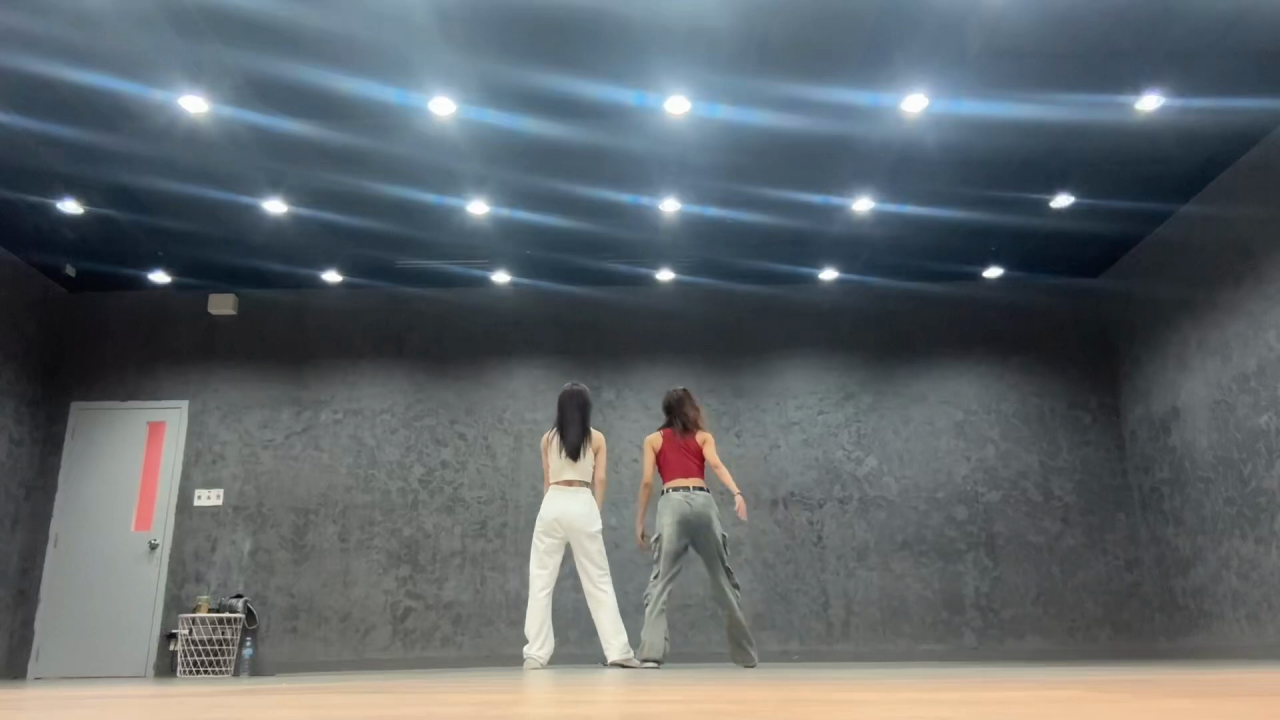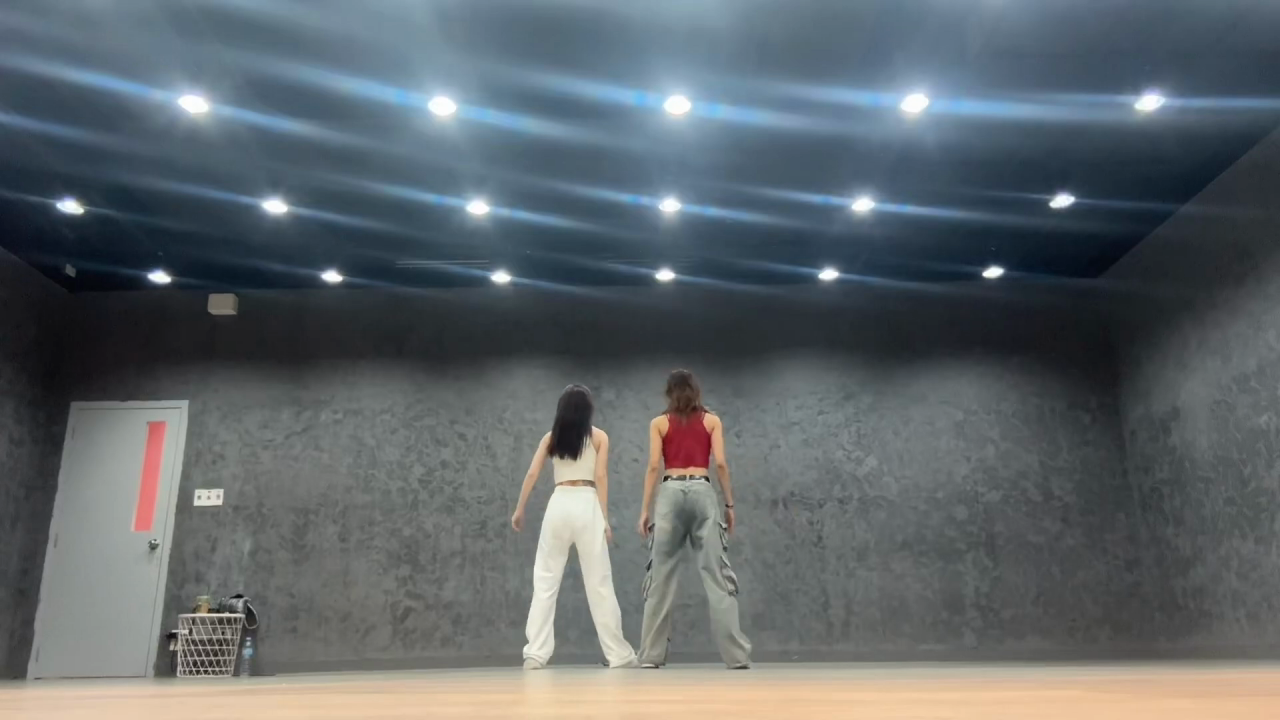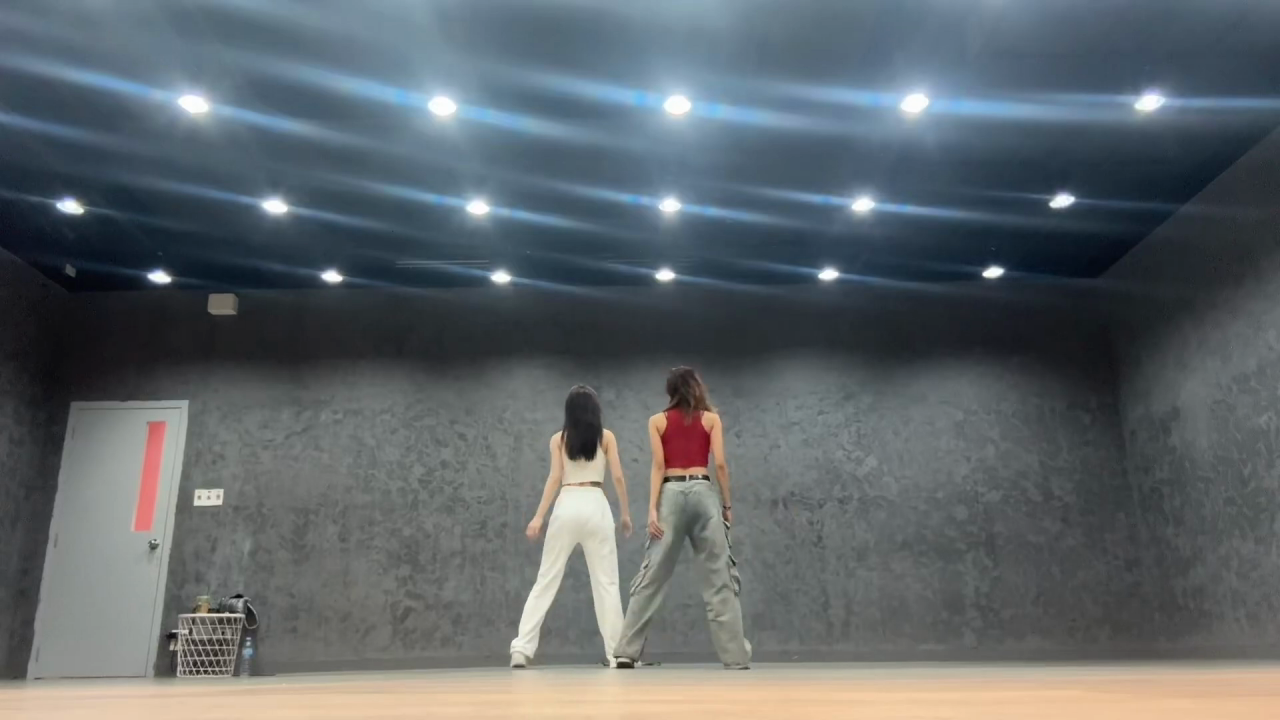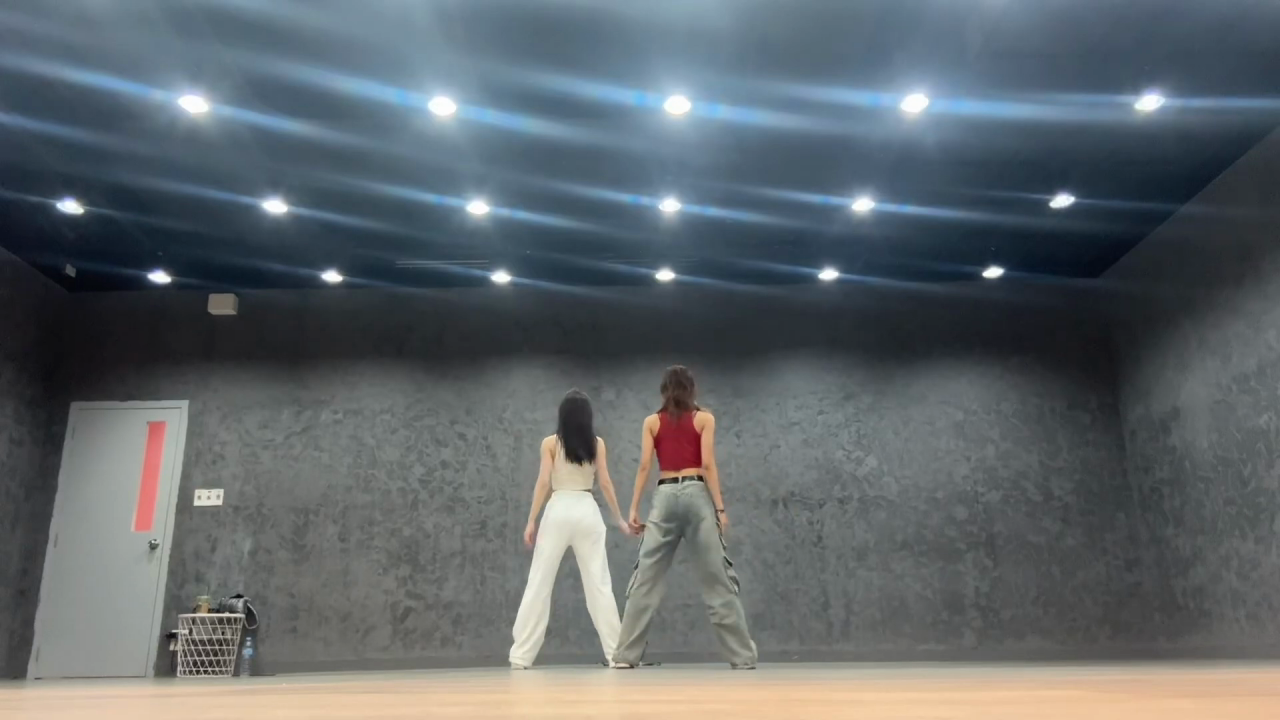
dt=0.3s
person 1, frame 1
left shoulder: (654, 440)
right shoulder: (703, 436)
left elbow: (647, 481)
right elbow: (717, 465)
left wrist: (640, 523)
right wrist: (737, 494)
left hip: (672, 504)
right hip: (703, 503)
left knee: (662, 581)
right knee: (723, 580)
left ankle: (651, 654)
right ankle: (744, 654)
person 1, frame 2
left shoulder: (659, 423)
right shoulder: (712, 420)
left elbow: (654, 466)
right elbow: (720, 462)
left wrist: (645, 509)
right wrist: (729, 504)
left hip: (671, 493)
right hip: (703, 493)
left knee: (661, 576)
right knee: (717, 574)
left ankle: (652, 655)
right ankle: (736, 655)
person 1, frame 3
left shoulder: (658, 421)
right shoulder: (711, 418)
left elbow: (658, 467)
right elbow: (720, 464)
left wrist: (653, 509)
right wrist: (727, 506)
left hip: (673, 494)
right hip: (705, 493)
left knee: (652, 576)
right knee: (720, 577)
left ankle: (626, 652)
right ankle: (735, 655)
person 1, frame 4
left shoulder: (652, 422)
right shoulder: (704, 418)
left elbow: (645, 466)
right elbow: (708, 465)
left wrist: (634, 508)
right wrist: (721, 508)
left hip: (665, 497)
right hip: (697, 495)
left knee: (646, 577)
right knee: (718, 578)
left ankle: (625, 655)
right ankle: (741, 656)
person 2, frame 1
left shoulder: (548, 438)
right shoulder: (596, 438)
left elbow: (547, 480)
right elbow: (600, 480)
right wrist: (596, 515)
left hip: (553, 505)
right hip: (582, 505)
left knee: (541, 582)
right knee: (599, 581)
left ankle: (535, 654)
right ankle: (618, 651)
person 2, frame 2
left shoulder: (550, 438)
right shoulder: (599, 436)
left elbow: (532, 475)
right elbow: (601, 477)
left wrist: (519, 510)
right wrist: (604, 517)
left hip: (559, 504)
right hip: (587, 505)
left knee: (546, 583)
right knee: (599, 583)
left ankle: (536, 654)
right ankle: (619, 655)
person 2, frame 3
left shoulder: (559, 438)
right shoulder: (606, 437)
left elbow: (555, 478)
right elbow: (618, 477)
left wrist: (539, 516)
right wrist: (625, 513)
left hip: (568, 505)
right hip: (596, 506)
left knee: (547, 580)
right knee: (606, 583)
left ankle: (522, 649)
person 2, frame 4
left shoulder: (550, 443)
right shoulder: (597, 443)
left elbow: (544, 482)
right elbow: (606, 483)
left wrist: (531, 521)
right wrist: (619, 519)
left hip: (558, 510)
right hip: (587, 511)
left knee: (539, 585)
right knee: (599, 585)
left ankle: (521, 656)
right ankle: (617, 653)
